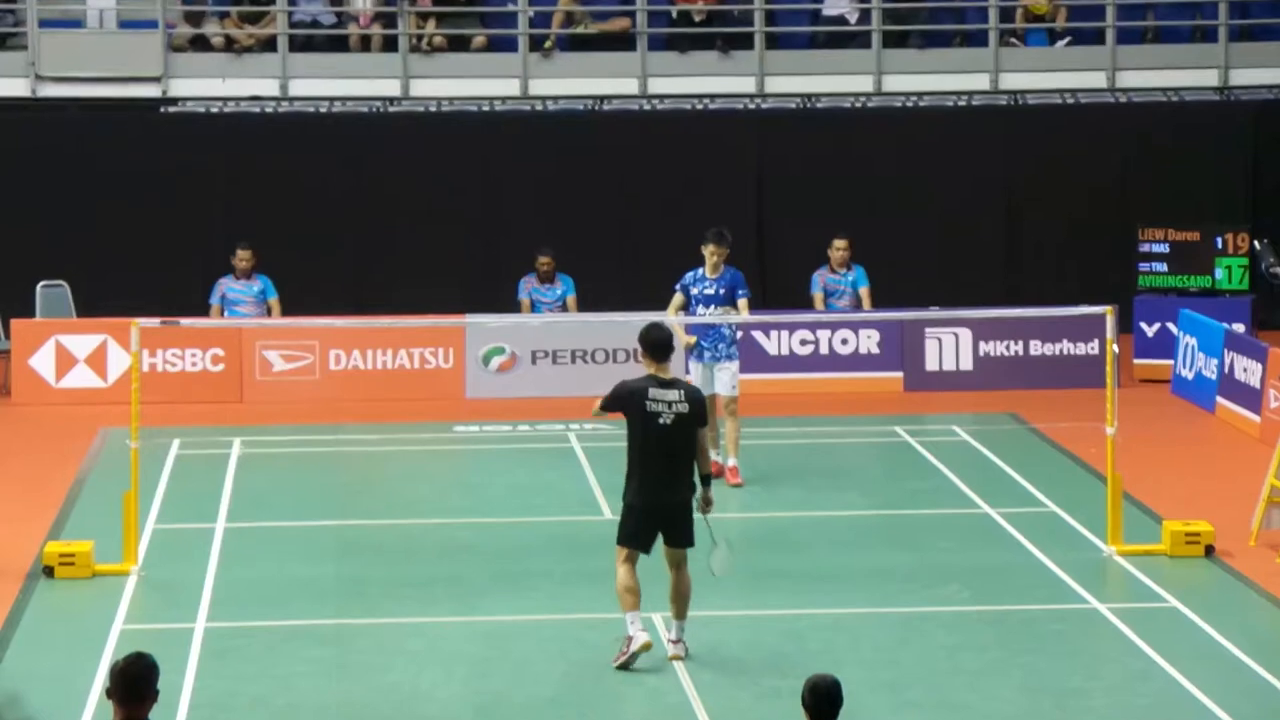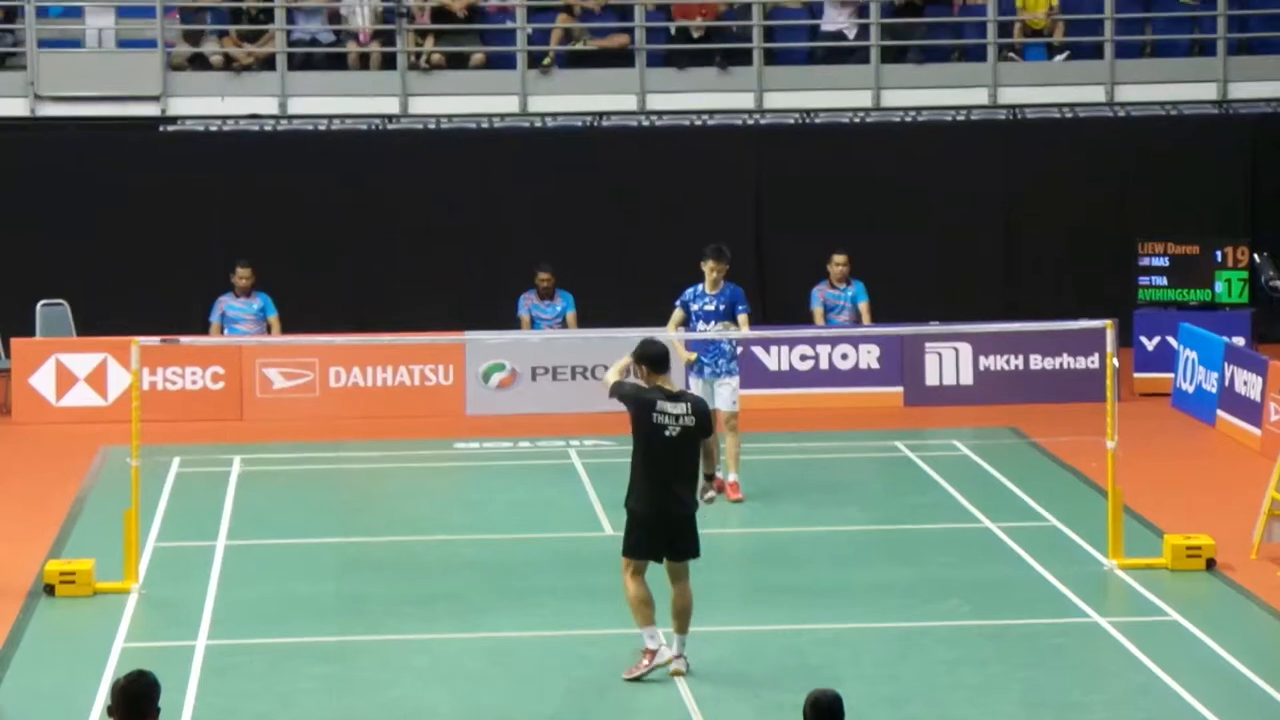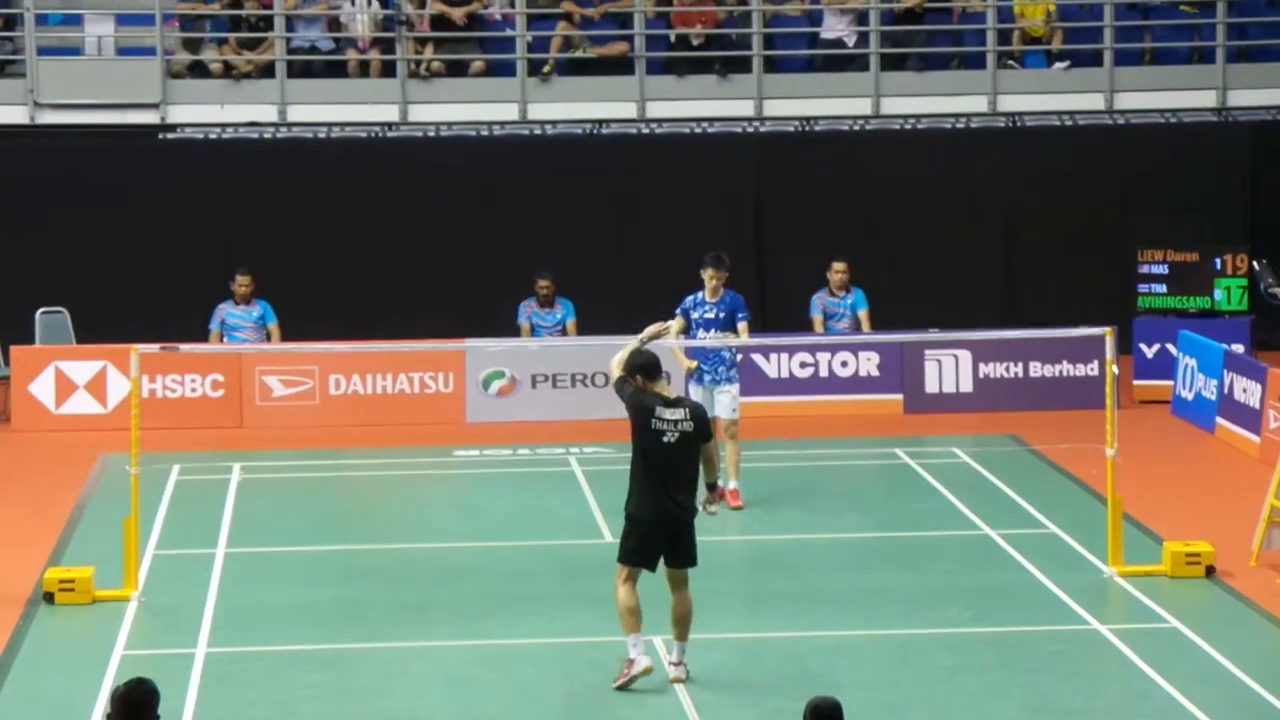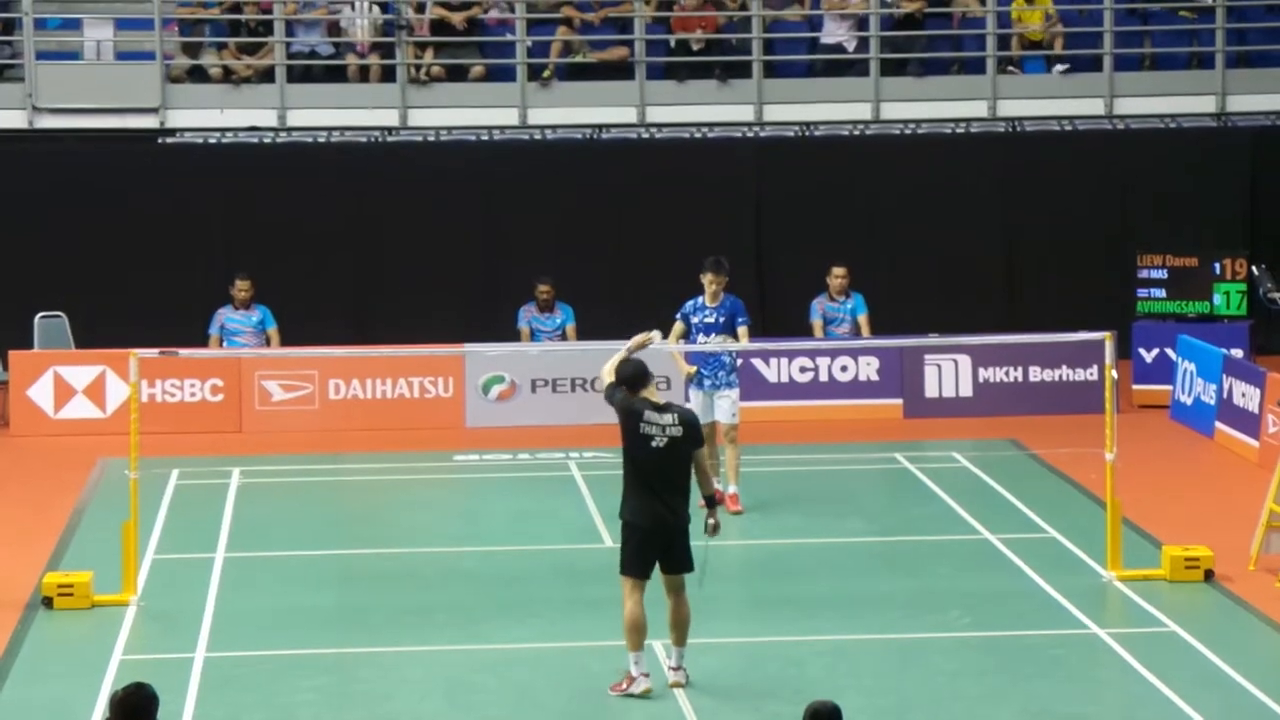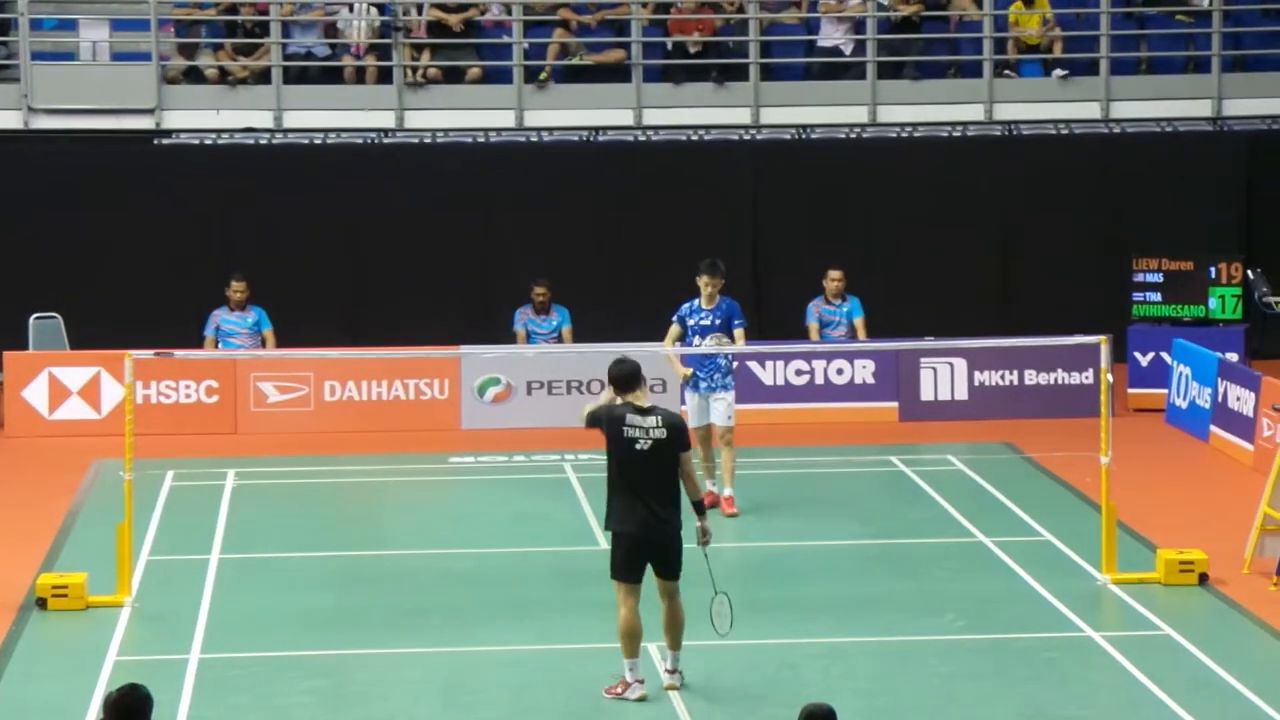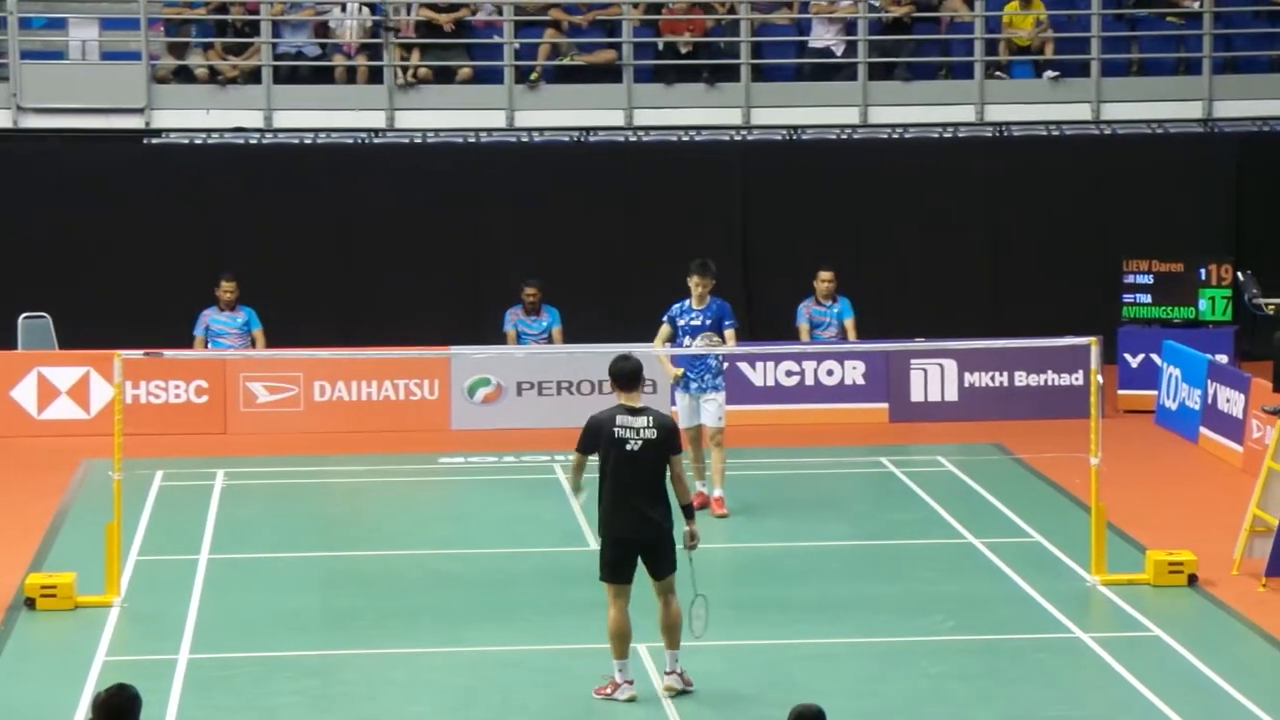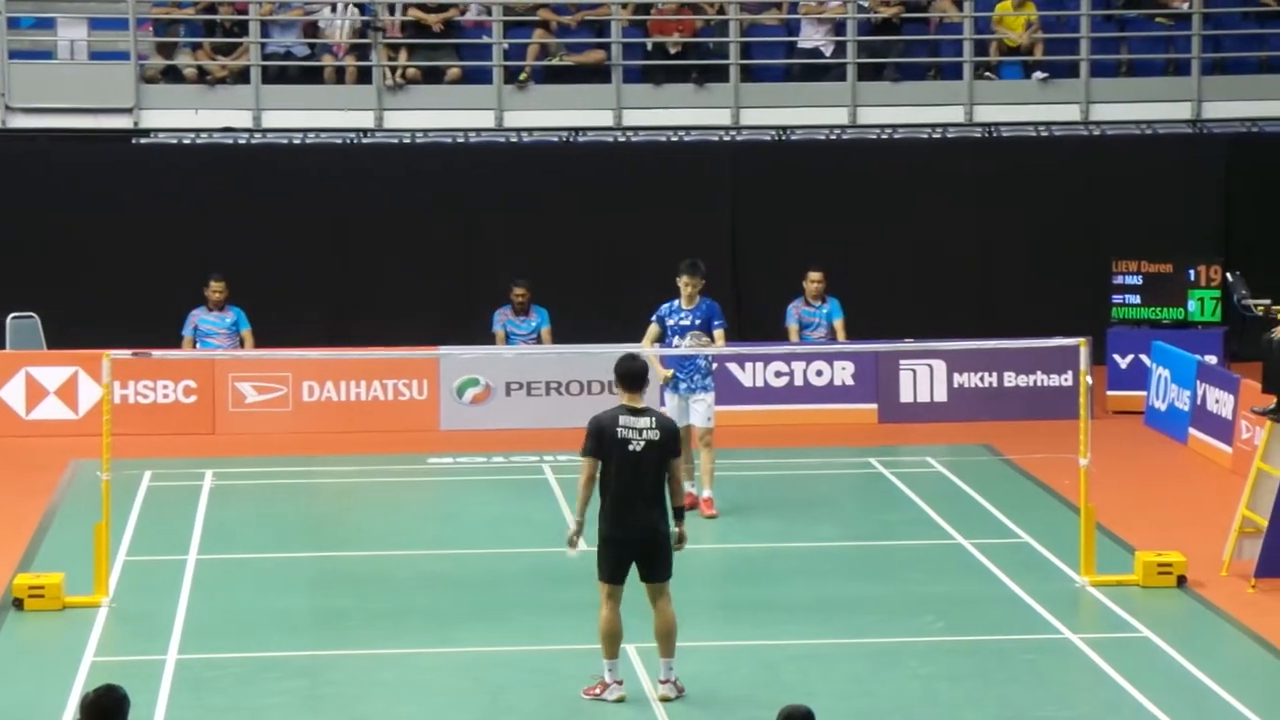
dt=0.2s
person 1, frame 1
left shoulder: (629, 390)
right shoulder: (693, 395)
left elbow: (598, 408)
right elbow: (702, 447)
right wrist: (706, 487)
left hip: (641, 496)
right hip: (679, 496)
left knee: (625, 562)
right knee: (678, 565)
left ankle: (635, 632)
right ankle: (677, 641)
person 1, frame 2
left shoulder: (640, 398)
right shoulder: (697, 405)
left elbow: (611, 376)
right elbow: (708, 451)
left wrist: (631, 359)
left hip: (645, 507)
right hip: (683, 508)
left knee: (633, 574)
right knee: (680, 578)
left ankle: (654, 647)
right ankle: (679, 655)
person 1, frame 3
left shoulder: (640, 404)
right shoulder: (696, 411)
left elbow: (615, 365)
right elbow: (709, 458)
left wrist: (644, 336)
right wrist: (711, 489)
left hip: (644, 513)
right hip: (682, 514)
left knee: (625, 581)
right knee: (679, 586)
left ankle: (636, 656)
right ankle: (678, 662)
person 1, frame 4
left shoulder: (629, 409)
right shoulder: (686, 417)
left elbow: (606, 374)
right elbow: (702, 469)
left wrist: (632, 346)
right wrist: (712, 508)
left hip: (639, 520)
right hip: (676, 520)
left knee: (633, 594)
right knee: (677, 592)
left ankle: (638, 674)
right ankle: (677, 667)
person 1, frame 5
left shoulder: (612, 417)
right shoulder: (673, 421)
left elbow: (588, 416)
right elbow: (688, 474)
left wrist: (607, 400)
right wrist: (701, 516)
left hip: (628, 527)
right hip: (667, 525)
left knee: (627, 600)
right knee: (671, 595)
left ankle: (633, 680)
right ankle: (672, 670)
person 1, frame 6
left shoulder: (599, 423)
right shoulder: (665, 423)
left elbow: (577, 464)
right elbow: (678, 477)
left wrist: (576, 487)
right wrist: (690, 520)
left hip: (617, 529)
right hip: (658, 526)
left knee: (618, 602)
right knee: (668, 595)
left ankle: (622, 681)
right ankle: (673, 672)
person 1, frame 7
left shoulder: (601, 423)
right shoulder: (666, 425)
left elbow: (589, 476)
right elbow: (675, 479)
left wrist: (578, 520)
right wrist: (679, 521)
left hip: (615, 528)
right hip: (655, 529)
left knee: (610, 602)
right knee: (661, 601)
left ankle: (611, 682)
right ankle: (667, 680)
person 2, frame 1
left shoulder: (735, 277)
right shoulder: (690, 278)
left elbow: (744, 311)
right elbow: (672, 310)
left wrist: (738, 317)
right wrist: (682, 335)
left hip: (725, 352)
right hip: (698, 352)
left knee: (729, 407)
right knee: (706, 407)
left ankle: (732, 465)
right ankle: (715, 460)
person 2, frame 2
left shoulder: (735, 293)
right shoulder: (690, 294)
left elbow: (745, 327)
right elbow: (672, 326)
left wrist: (739, 333)
right wrist: (682, 351)
left hip: (726, 368)
right hip: (699, 368)
left knee: (730, 422)
left ankle: (732, 480)
right ankle: (714, 477)
person 2, frame 3
left shoulder: (734, 300)
right shoulder: (690, 302)
left elbow: (744, 334)
right elbow: (672, 334)
left wrist: (737, 341)
right wrist: (683, 359)
left hip: (725, 375)
right hip: (698, 375)
left knee: (730, 430)
left ankle: (733, 487)
person 2, frame 4
left shoulder: (734, 305)
right shoulder: (690, 307)
left elbow: (744, 339)
right elbow: (672, 339)
left wrist: (738, 345)
right wrist: (682, 364)
left hip: (725, 380)
right hip: (698, 380)
left knee: (729, 434)
right knee: (706, 435)
left ankle: (732, 492)
right ankle: (715, 488)
person 2, frame 5
left shoulder: (731, 307)
right shoulder: (686, 310)
left elbow: (741, 342)
right elbow: (669, 342)
left wrist: (731, 346)
right wrist: (679, 367)
left hip: (721, 382)
right hip: (694, 382)
left knee: (725, 437)
right knee: (701, 438)
left ankle: (728, 494)
right ankle: (710, 490)
person 2, frame 6
left shoulder: (722, 308)
right shoulder: (677, 310)
left elbow: (732, 343)
right elbow: (659, 342)
left wrist: (721, 345)
right wrist: (669, 367)
left hip: (712, 383)
right hip: (684, 383)
left knee: (715, 438)
right knee: (692, 439)
left ankle: (717, 495)
right ankle: (700, 491)
person 2, frame 7
left shoulder: (711, 308)
right shoulder: (666, 310)
left elbow: (721, 343)
right elbow: (647, 342)
left wrist: (710, 345)
right wrist: (658, 368)
left hip: (701, 384)
right hip: (674, 384)
left knee: (704, 439)
right knee: (681, 439)
left ankle: (707, 496)
right ankle: (689, 492)
